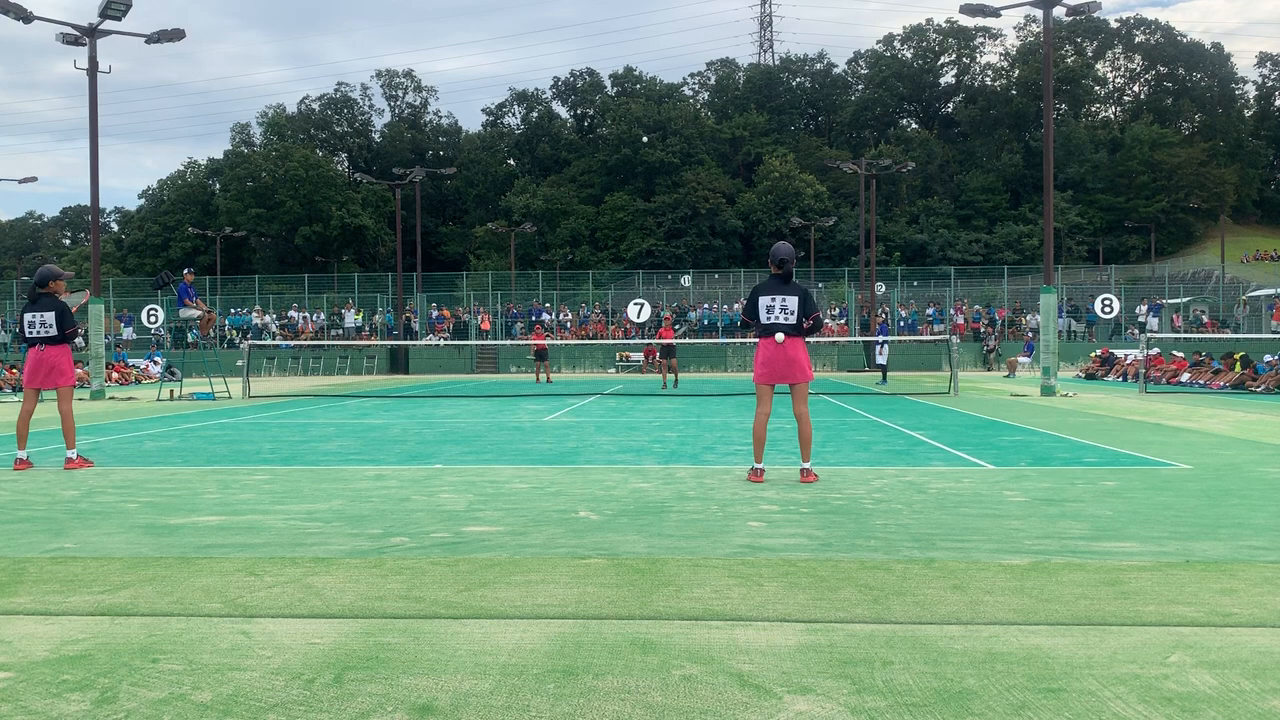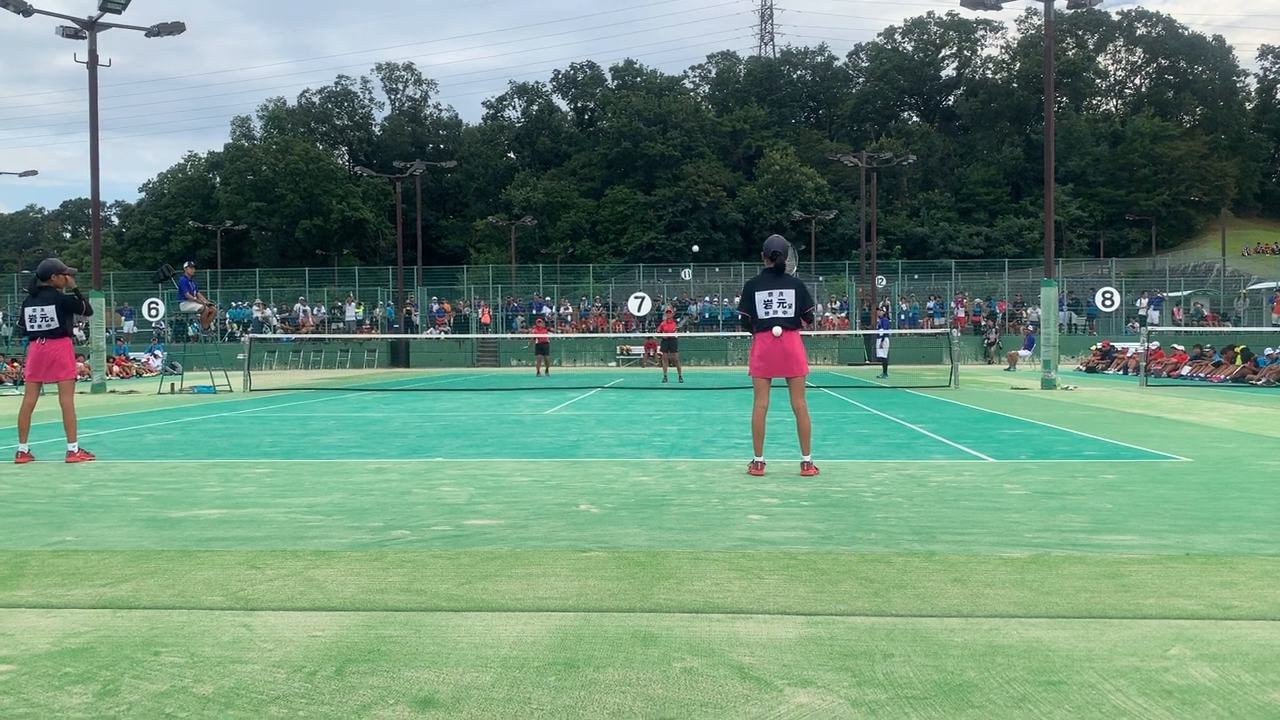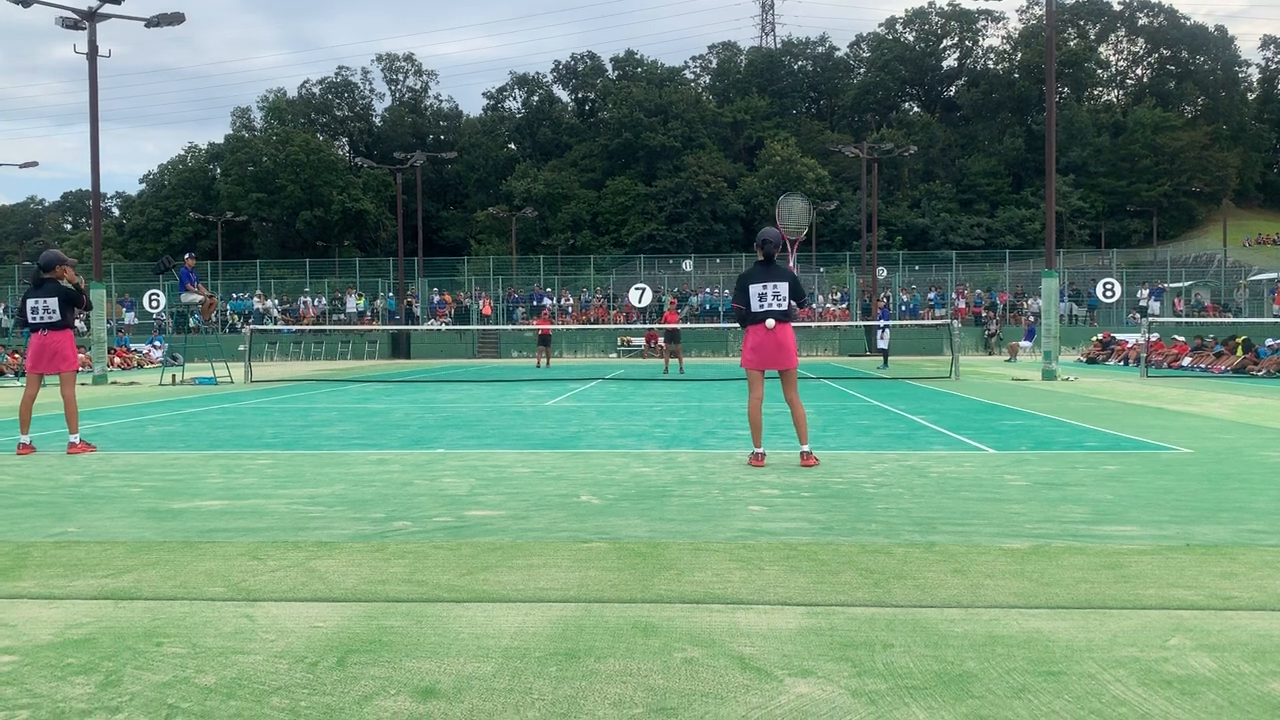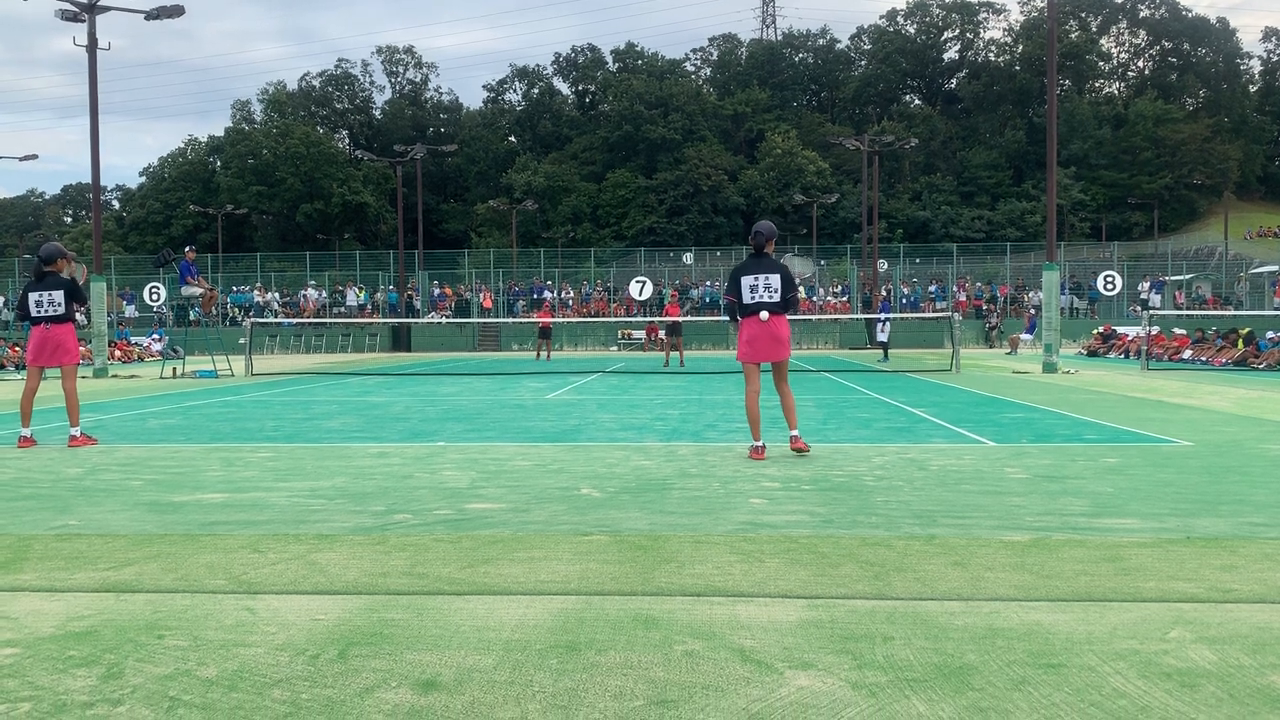
dt=0.3s
person 1, frame 1
left shoulder: (758, 290)
right shoulder: (801, 291)
left elbow: (745, 323)
right elbow: (817, 324)
right wrist: (800, 332)
left hip: (767, 351)
right hip: (794, 350)
left knee: (762, 412)
right knee: (801, 412)
left ankle: (757, 468)
right ankle: (806, 468)
person 1, frame 2
left shoulder: (752, 285)
right shoulder: (796, 284)
left elbow: (745, 322)
right elbow: (809, 318)
left hip: (763, 344)
right hip: (791, 344)
left knee: (760, 405)
right knee: (799, 405)
left ankle: (758, 461)
right ankle: (806, 462)
person 1, frame 3
left shoulder: (745, 277)
right shoulder: (788, 275)
left elbow: (739, 314)
right elbow: (803, 303)
left hip: (756, 337)
right hip: (783, 336)
left knee: (755, 397)
right knee: (793, 396)
left ankle: (758, 453)
right ankle: (806, 451)
person 1, frame 4
left shoulder: (739, 270)
right shoulder: (780, 268)
left elbow: (730, 307)
right elbow: (793, 303)
left wrist: (736, 322)
left hip: (751, 329)
right hip: (777, 327)
left knee: (753, 390)
right knee: (783, 386)
left ankle: (757, 446)
right ankle: (795, 436)
person 2, frame 1
left shoulder: (27, 307)
right shoulder: (59, 306)
left elbow: (24, 336)
right elbow: (71, 335)
right wrist: (72, 318)
left hip: (34, 354)
right hip: (58, 354)
left knee: (27, 407)
right knee: (65, 407)
left ankle: (21, 457)
right ankle: (71, 457)
person 2, frame 2
left shoulder: (28, 300)
right shoulder: (61, 298)
left elbow: (23, 329)
right elbow: (88, 311)
right wrist: (74, 289)
left hip: (36, 348)
right hip: (59, 348)
left knee: (28, 401)
right knee: (66, 400)
left ankle: (22, 450)
right ankle: (73, 450)
person 2, frame 3
left shoulder: (30, 293)
right shoulder: (64, 291)
left elbow: (23, 321)
right elbow: (87, 306)
right wrist: (75, 284)
left hip: (37, 340)
right hip: (61, 340)
left knee: (30, 392)
right knee: (68, 392)
left ankle: (24, 442)
right ankle: (74, 441)
person 2, frame 4
left shoulder: (30, 286)
right shoulder: (65, 283)
left elbow: (21, 315)
right elbow: (83, 301)
right wrist: (72, 277)
left hip: (38, 334)
right hip: (63, 332)
left knee: (31, 385)
right knee: (69, 385)
left ankle: (25, 435)
right ankle: (75, 434)
